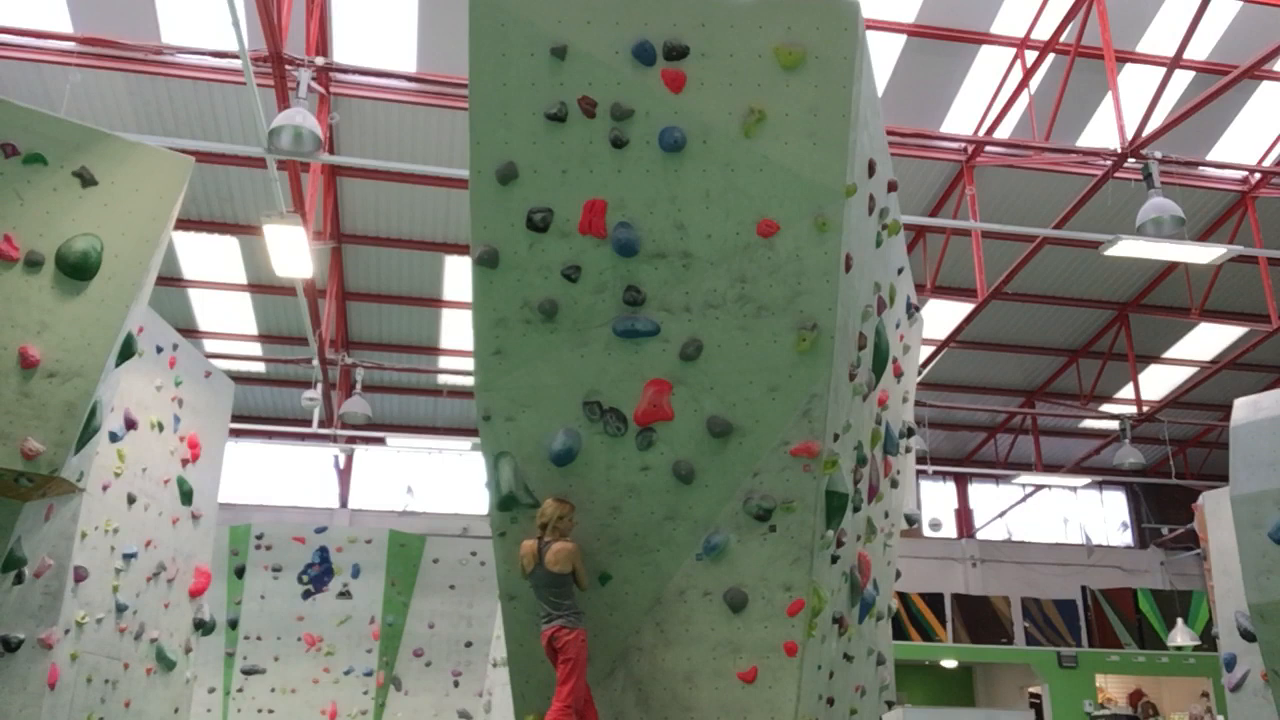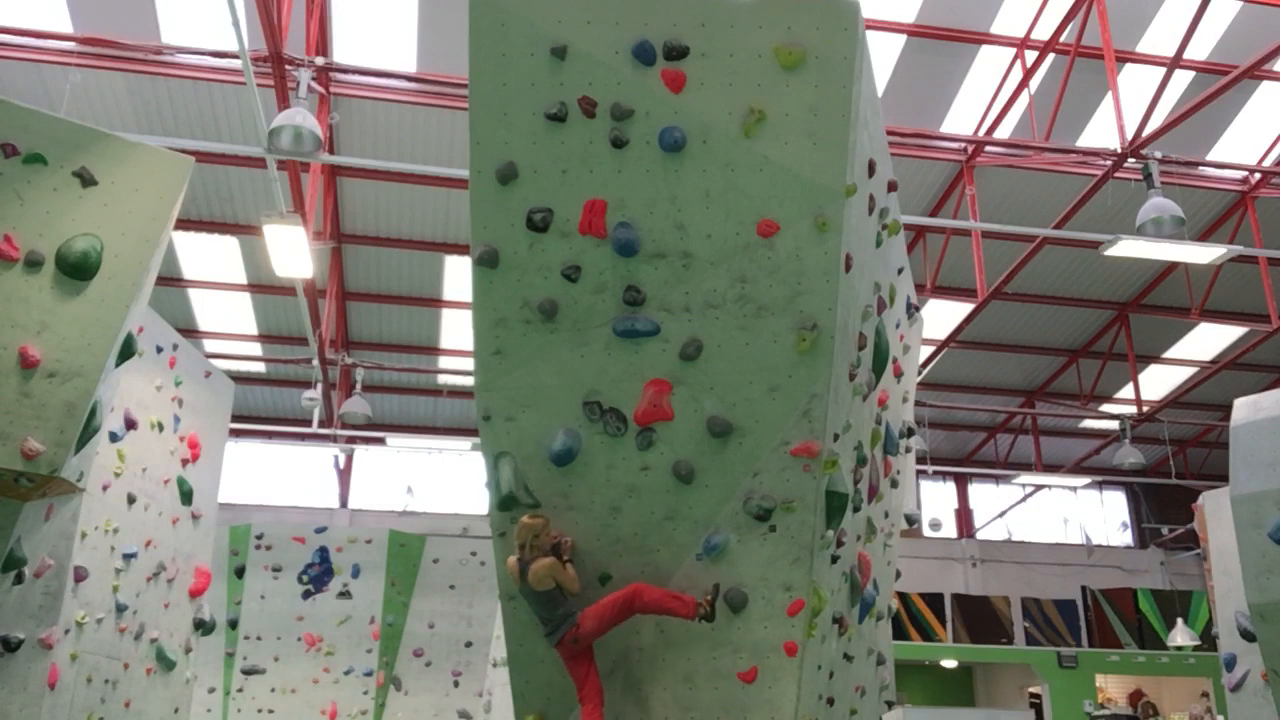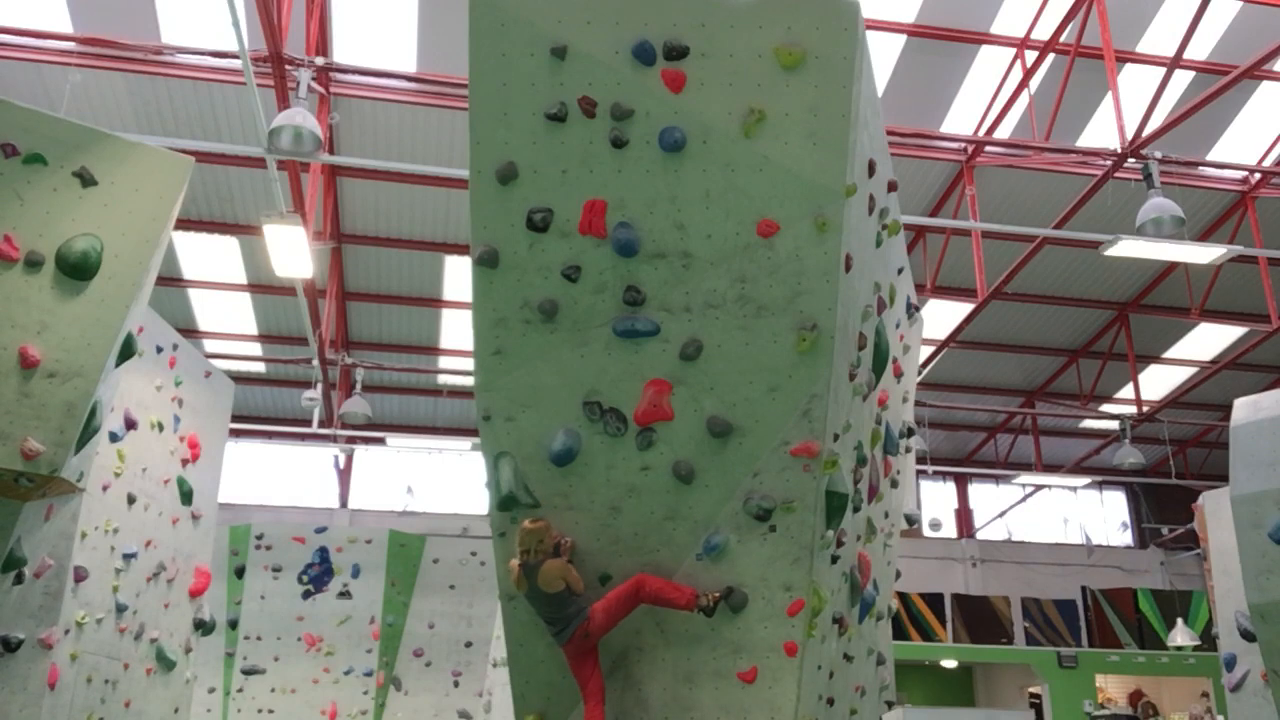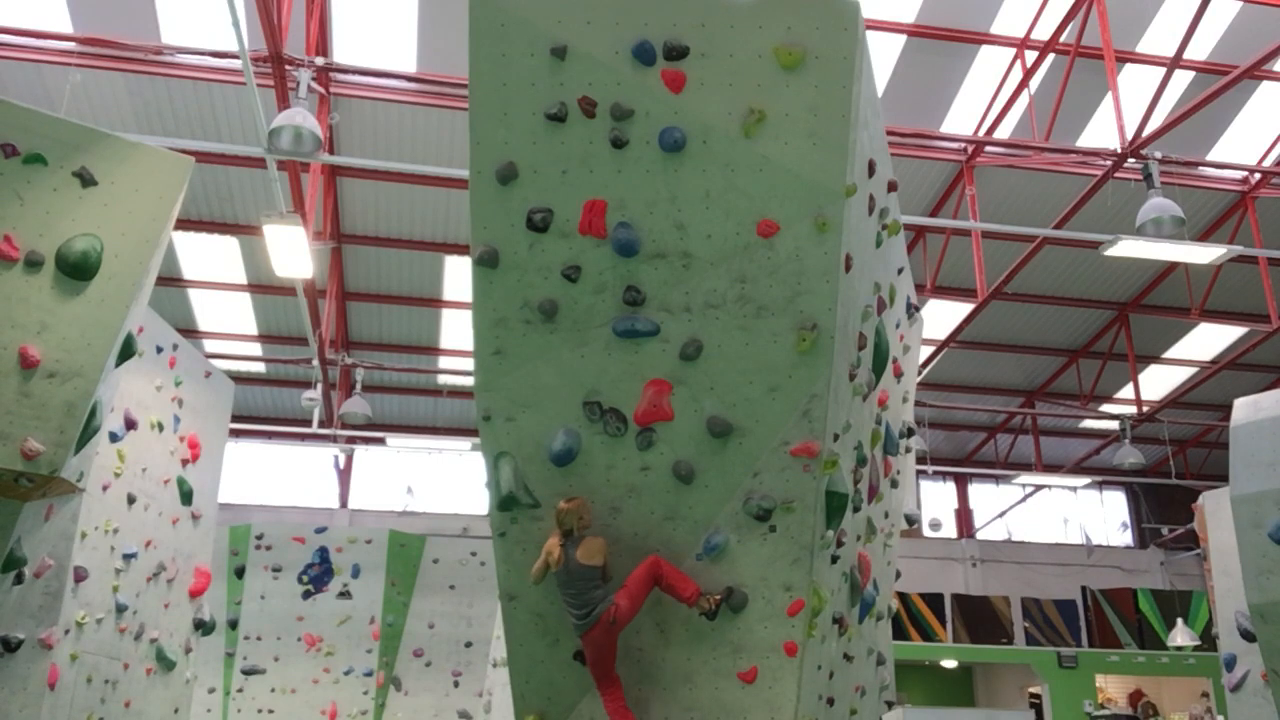
dt=0.7s
person 1, frame 1
left shoulder: (526, 548)
right shoulder: (568, 548)
right elbow: (583, 584)
left hip: (548, 633)
right hip: (569, 630)
left knee: (578, 696)
right knee: (567, 700)
person 1, frame 2
left shoulder: (513, 564)
right shoulder: (548, 564)
right elbow: (574, 588)
left wrist: (550, 549)
right wrist: (566, 557)
left hip: (562, 641)
right hip: (577, 629)
left knee: (590, 699)
right knee: (637, 594)
right ankle: (699, 609)
person 1, frame 3
left shoulder: (515, 567)
right shoulder: (555, 566)
right elbow: (579, 589)
right wrist: (567, 558)
left hip: (569, 642)
right hip: (588, 624)
left knee: (592, 700)
right knee: (641, 584)
right ankle: (700, 601)
person 1, frame 4
left shoulder: (552, 546)
right shoulder: (596, 544)
left elbow: (535, 579)
left hip: (589, 633)
right hip: (612, 613)
left knee: (609, 689)
right knee: (654, 565)
right ankle: (702, 602)
